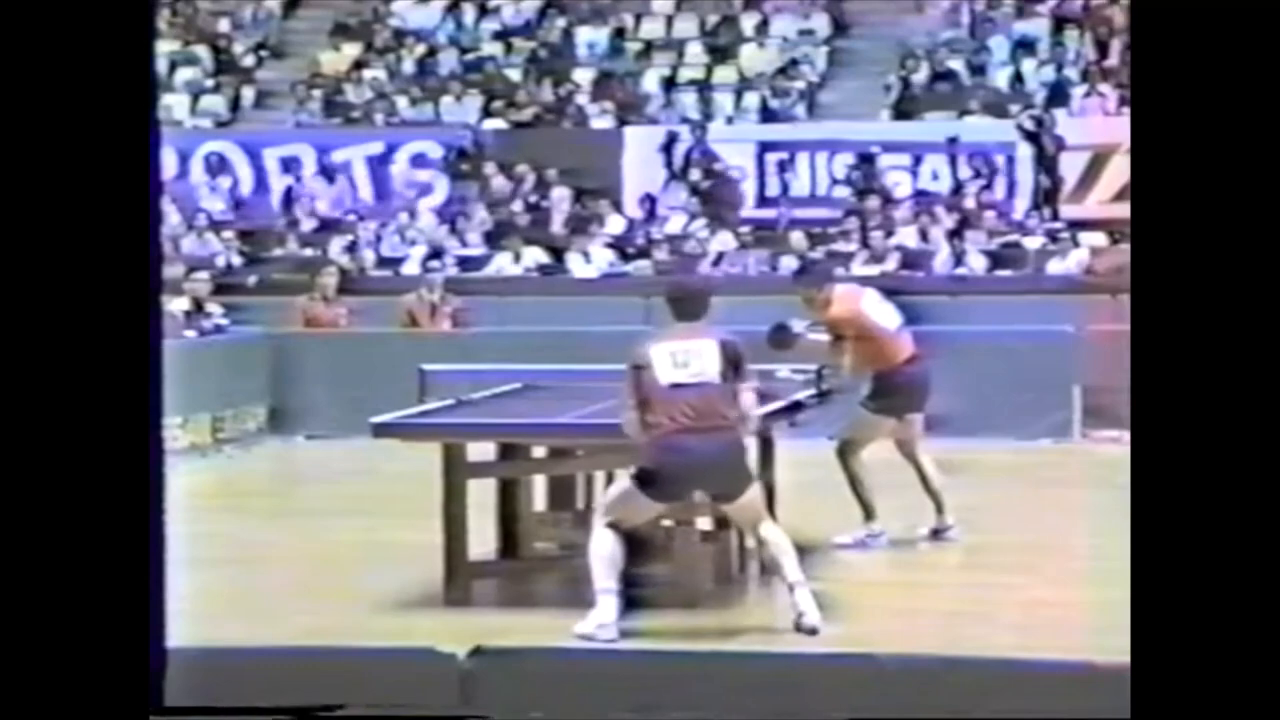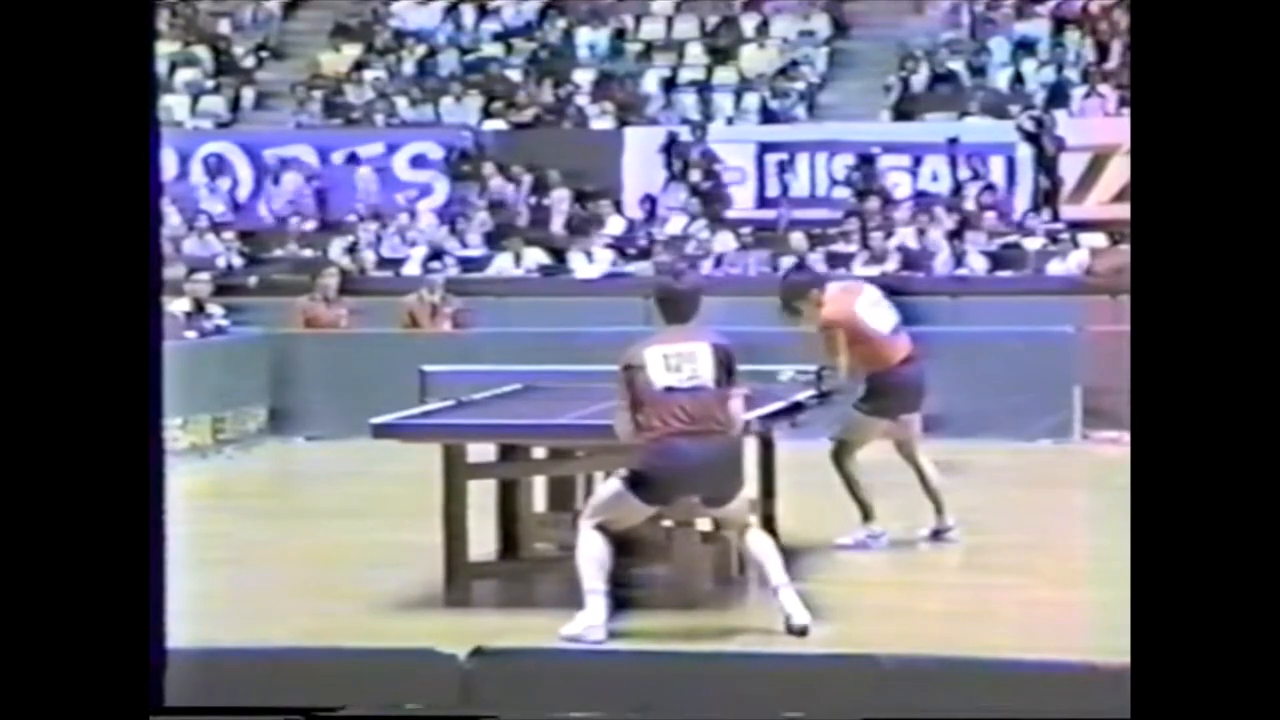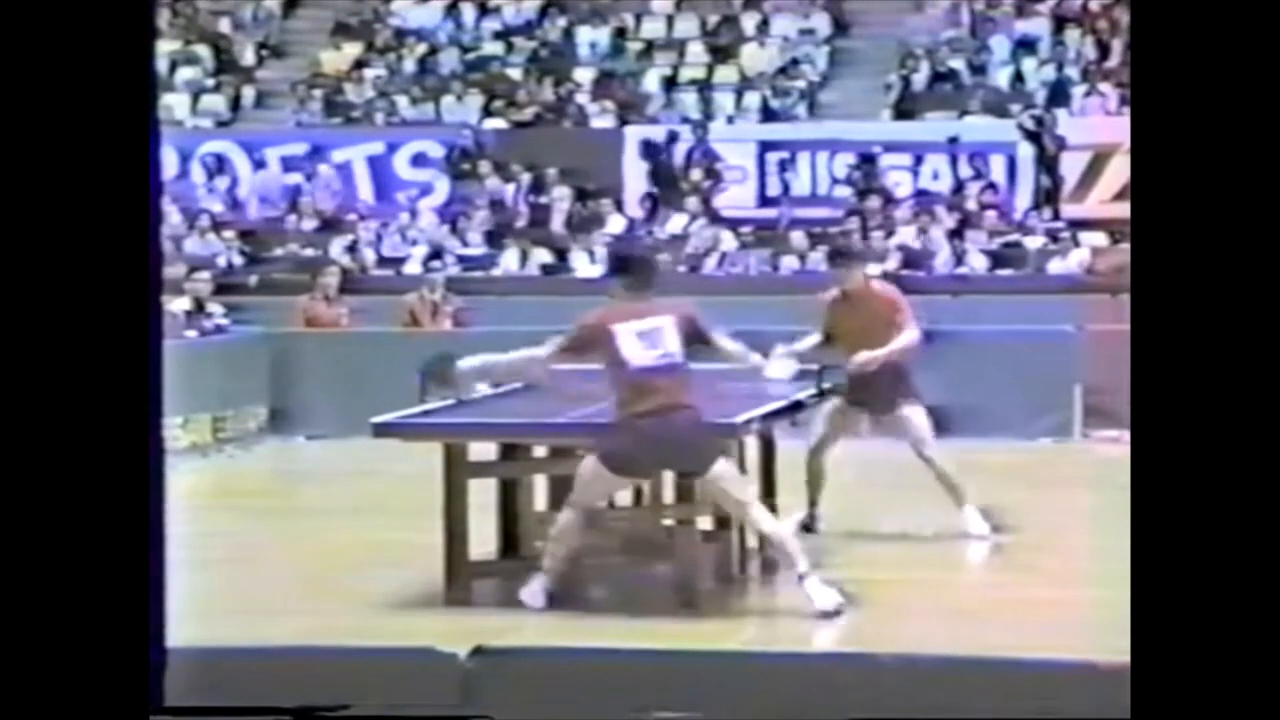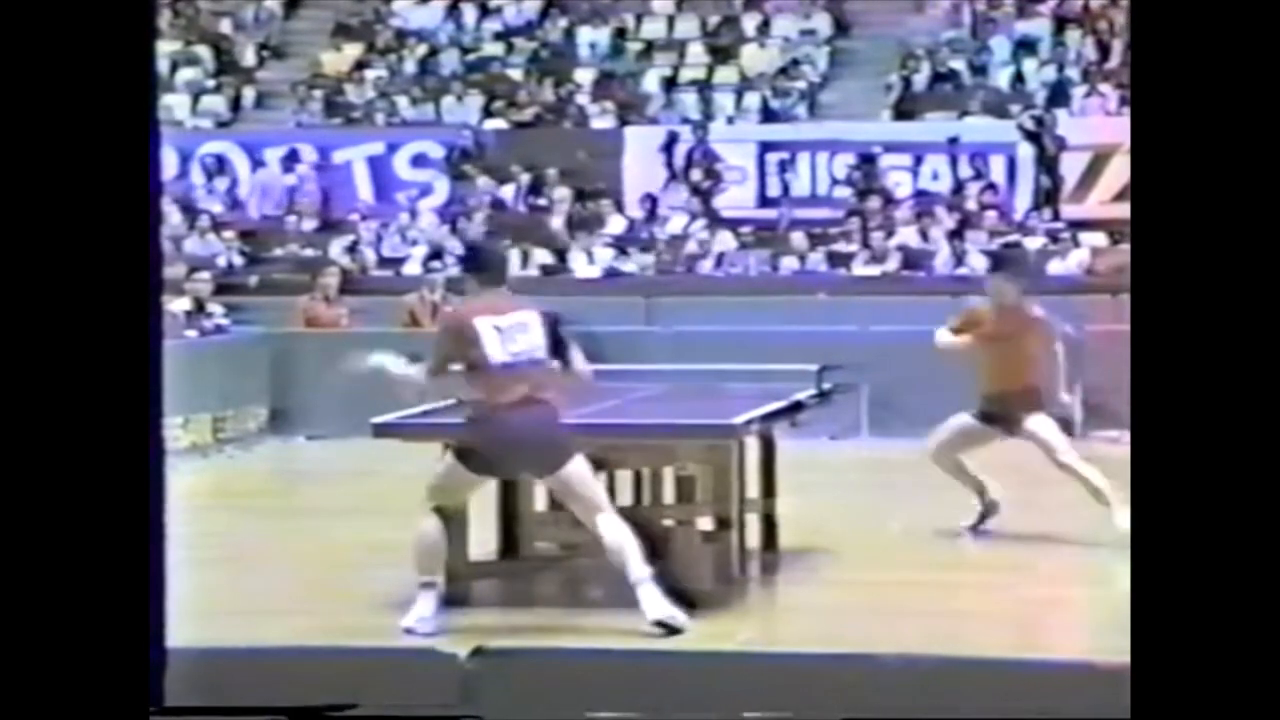
dt=1s
person 1, frame 1
left shoulder: (647, 351)
right shoulder: (727, 345)
left elbow: (632, 425)
right elbow: (749, 411)
left hip: (670, 457)
right hip: (725, 453)
left knee: (605, 521)
right knee: (761, 522)
left ankle: (605, 614)
right ankle: (804, 604)
person 1, frame 2
left shoulder: (637, 355)
right shoulder: (718, 346)
left elbow: (624, 431)
right elbow: (736, 419)
left hip: (662, 461)
right hip: (718, 458)
left knee: (592, 522)
right knee: (746, 525)
left ankle: (594, 615)
right ankle: (790, 603)
person 1, frame 3
left shoulder: (601, 321)
right shoulder: (681, 314)
left elbow: (546, 354)
right elbow: (731, 350)
left wrist: (487, 362)
right wrist: (758, 361)
left hip: (635, 434)
right hip: (688, 430)
left knee: (579, 502)
right knee: (750, 508)
left ankle: (541, 584)
right ankle: (811, 586)
person 1, frame 4
left shoulder: (458, 315)
right shoulder: (540, 314)
left elbow: (429, 376)
right elbow: (581, 371)
left wrist: (395, 367)
left hip: (489, 429)
right hip: (543, 429)
left knee: (437, 507)
right knee: (602, 513)
left ankle: (425, 608)
right ankle: (650, 597)
person 2, frame 1
left shoulder: (839, 313)
right shoulder: (856, 291)
left elbow: (845, 365)
left hip: (895, 382)
right hip: (915, 372)
left knee: (847, 450)
right knee: (912, 449)
left ankle: (873, 529)
right ankle: (944, 522)
person 2, frame 2
left shoulder: (830, 316)
right shoulder: (854, 287)
left elbow: (842, 367)
left hip: (886, 382)
right hip: (912, 372)
left knee: (842, 453)
right knee: (911, 451)
left ankle: (872, 529)
right ankle: (944, 522)
person 2, frame 3
left shoulder: (887, 296)
right shoulder: (832, 302)
left elbow: (913, 335)
right elbow: (826, 336)
left wrist: (879, 355)
right wrist: (795, 348)
left hip: (892, 380)
right hip: (858, 386)
left knee: (926, 451)
right knee: (817, 448)
left ankle: (967, 510)
right ankle: (811, 515)
person 2, frame 4
left shoulder: (1037, 320)
right shoulder: (976, 316)
left elbow: (1054, 349)
right elbow: (940, 337)
left wrist: (1061, 389)
right wrist: (959, 341)
left hip: (1028, 403)
right hip: (993, 407)
left knee: (1064, 458)
right knee: (938, 451)
left ankle: (1119, 511)
right ankle: (986, 500)
